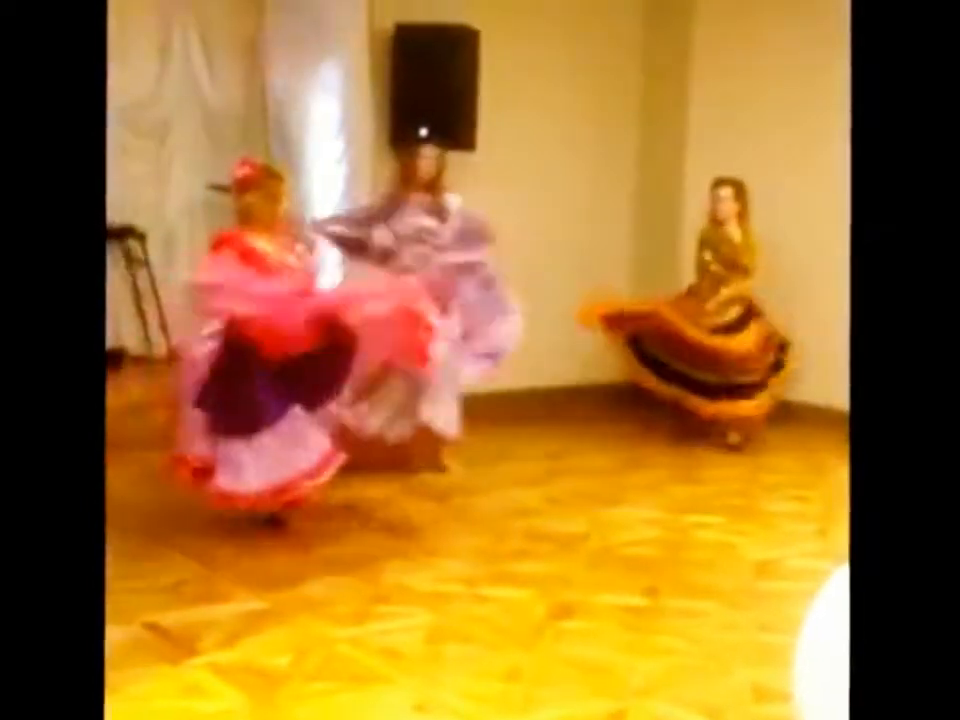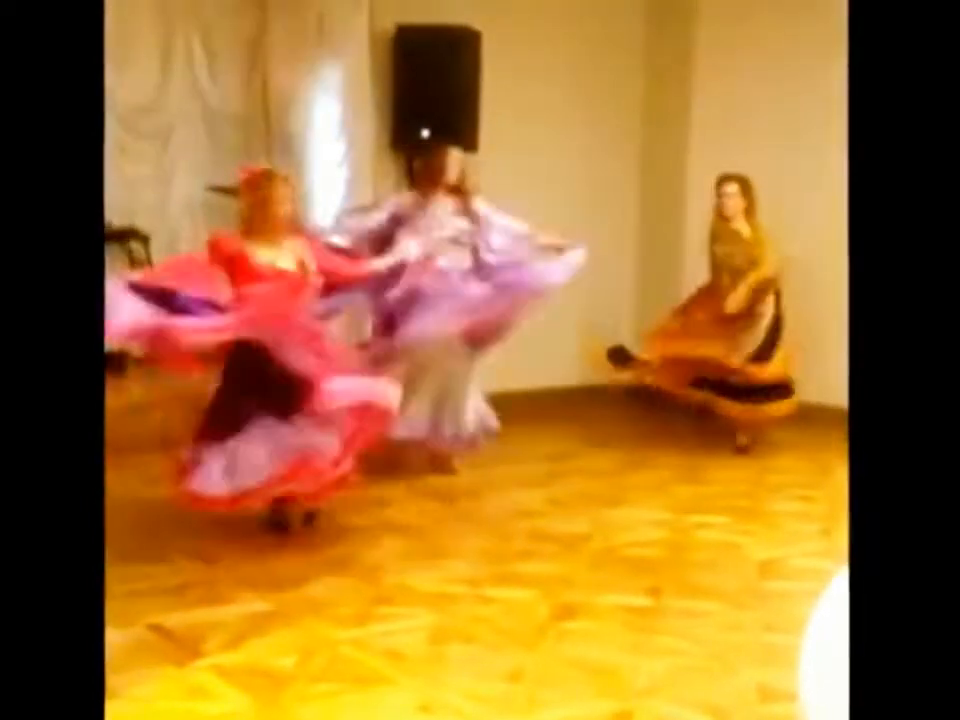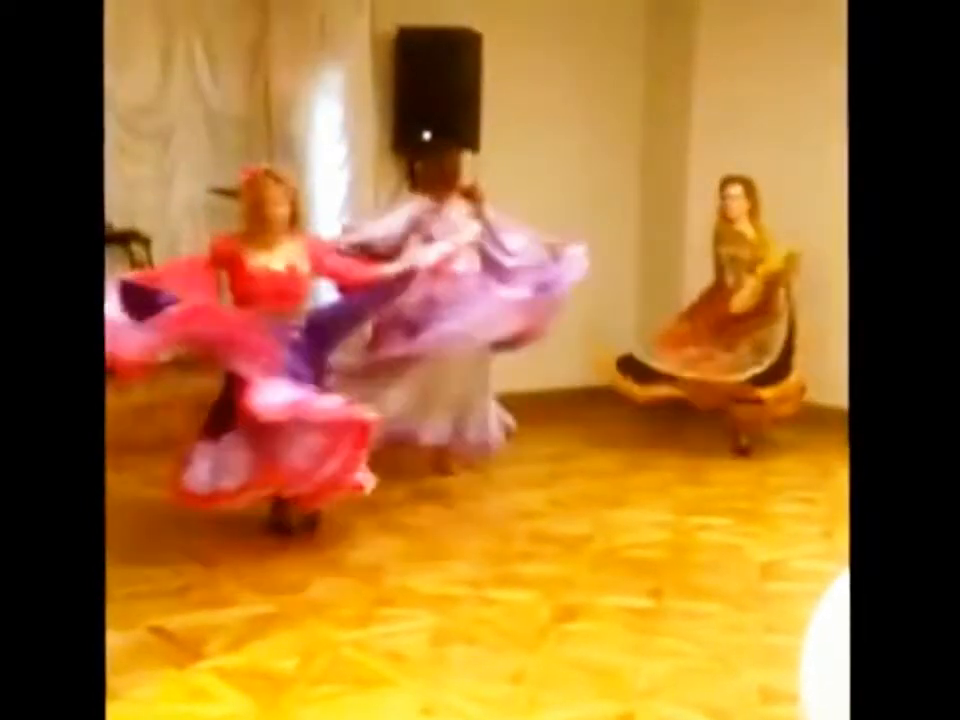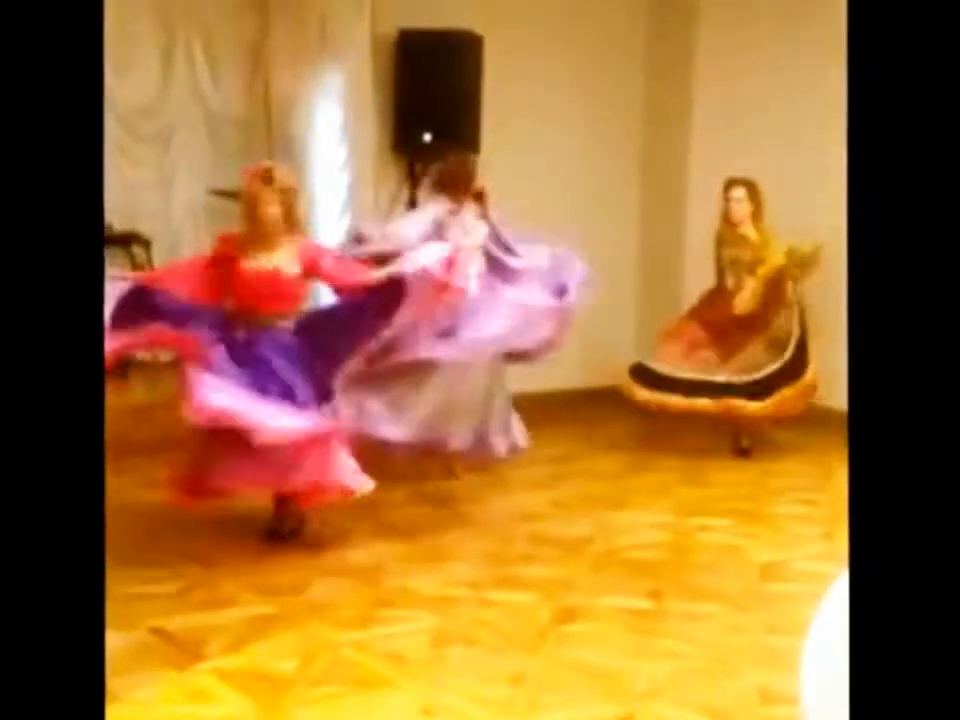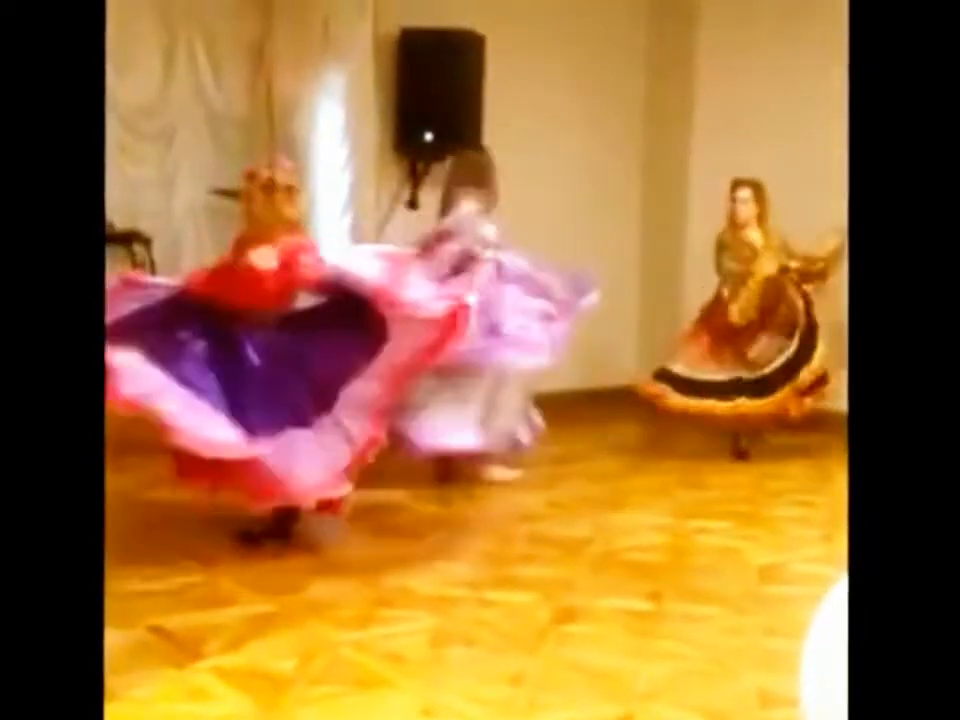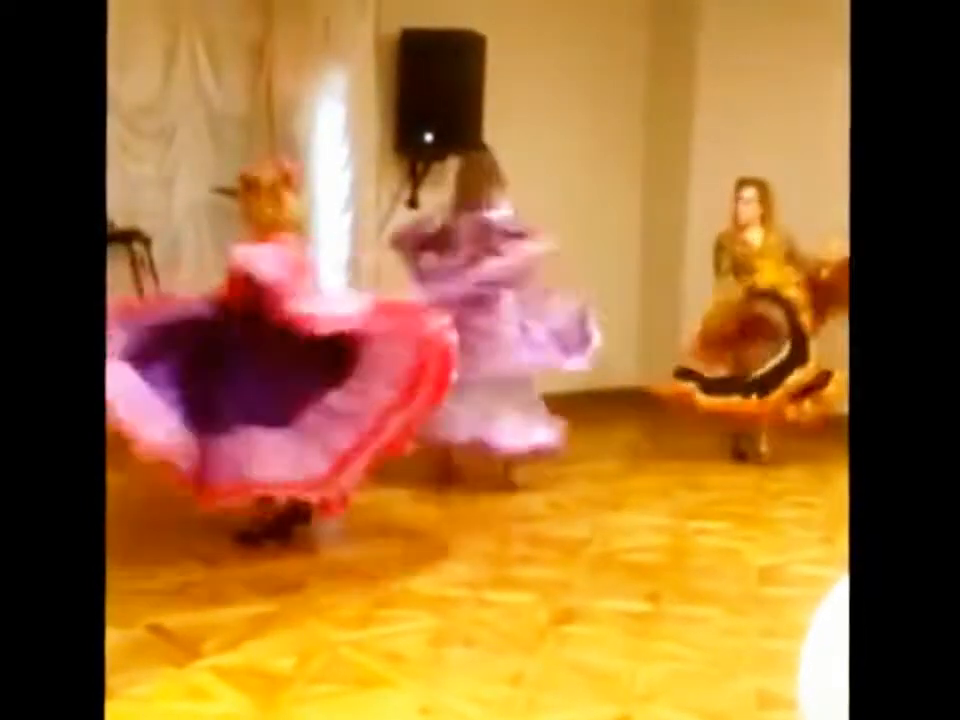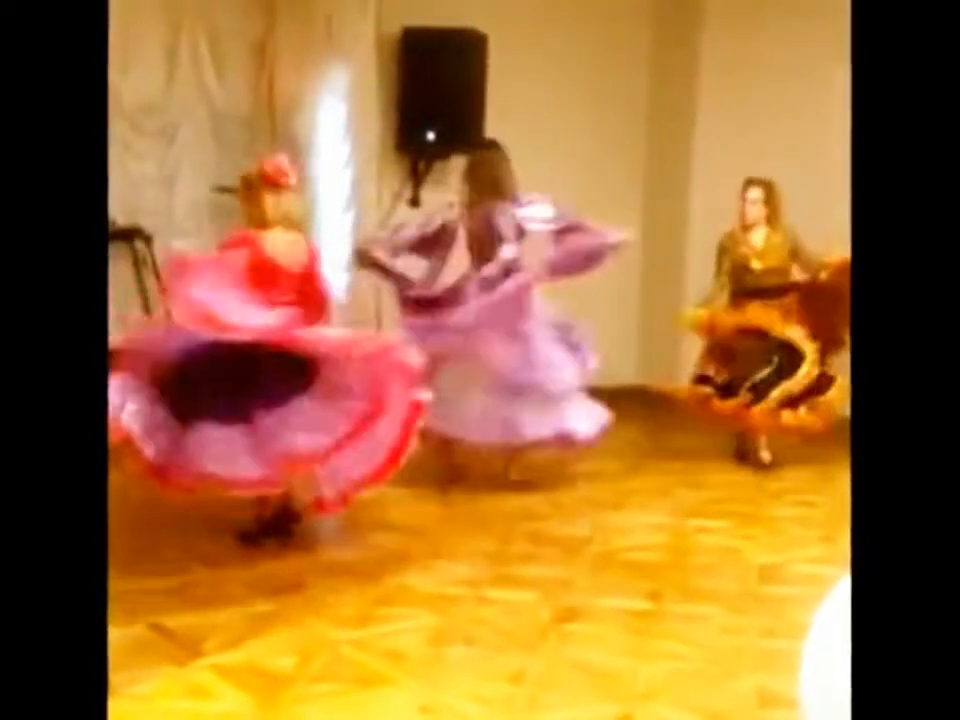
dt=0.1s
person 1, frame 1
left shoulder: (287, 244)
right shoulder: (234, 244)
left elbow: (303, 287)
right elbow: (214, 282)
left hip: (293, 343)
right hip: (258, 348)
right knee: (268, 419)
left ankle: (261, 494)
right ankle: (264, 498)
person 1, frame 2
left shoulder: (304, 246)
right shoulder: (231, 248)
left elbow: (348, 270)
right elbow: (186, 277)
left wrist: (393, 259)
left hip: (297, 350)
right hip: (256, 352)
left ankle: (297, 496)
right ankle: (281, 500)
person 1, frame 3
left shoulder: (308, 248)
right shoulder: (230, 249)
left elbow: (361, 275)
right elbow: (186, 279)
left wrist: (414, 264)
left hip: (295, 348)
right hip: (253, 354)
left knee: (301, 425)
right knee: (264, 420)
left ankle: (296, 504)
right ankle: (283, 504)
person 1, frame 4
left shoulder: (304, 250)
right shoulder: (229, 248)
left elbow: (359, 280)
right elbow: (186, 280)
left wrist: (400, 275)
right wrist: (139, 286)
left hip: (285, 351)
right hip: (244, 350)
left knee: (290, 433)
right knee: (252, 428)
left ankle: (291, 512)
right ankle: (285, 505)
person 1, frame 5
left shoulder: (296, 248)
right shoulder: (246, 244)
left elbow: (322, 278)
right elbow: (218, 283)
left hip: (272, 350)
right hip: (241, 347)
left knee: (269, 434)
left ankle: (281, 513)
right ankle: (287, 504)
person 1, frame 6
left shoulder: (274, 249)
right shoulder: (284, 246)
left elbow: (286, 285)
left hip: (264, 351)
left knee: (260, 435)
left ankle: (270, 516)
right ankle: (294, 503)
person 1, frame 7
left shoulder: (247, 245)
right shoulder: (302, 245)
left elbow: (216, 280)
right elbow: (316, 303)
left wrist: (186, 266)
left hip: (258, 347)
right hip: (286, 346)
left knee: (249, 430)
right knee: (276, 431)
left ankle: (270, 513)
right ankle: (283, 505)
person 2, frame 1
left shoulder: (448, 204)
right shoulder: (395, 201)
left elbow: (473, 236)
right elbow: (356, 223)
right wrist: (323, 227)
left hip: (436, 293)
left knee: (433, 368)
right knee: (393, 366)
left ankle: (440, 444)
person 2, frame 2
left shoulder: (470, 206)
right shoulder: (409, 203)
left elbow: (511, 231)
right elbow: (365, 221)
left wrist: (545, 242)
left hip: (460, 296)
right hip: (422, 294)
left knee: (450, 367)
right knee: (416, 366)
left ankle: (443, 446)
person 2, frame 3
left shoulder: (476, 209)
right shoulder: (423, 207)
left elbow: (511, 239)
right elbow: (380, 230)
left wrist: (549, 249)
right wrist: (341, 243)
left hip: (471, 299)
right hip: (435, 298)
left knee: (467, 371)
right knee: (428, 367)
left ankle: (450, 449)
person 2, frame 4
left shoulder: (478, 211)
right shoulder: (439, 208)
left elbow: (503, 246)
right elbow: (394, 234)
left hip: (479, 301)
right hip: (448, 302)
left knee: (478, 374)
right knee: (448, 374)
left ankle: (458, 449)
person 2, frame 5
left shoulder: (468, 210)
right shoulder: (469, 208)
right elbow: (453, 242)
left hip: (493, 300)
right hip: (476, 303)
right knee: (492, 376)
left ankle: (446, 459)
right ankle: (489, 461)
person 2, frame 6
left shoulder: (460, 214)
right shoulder: (498, 209)
left elbow: (412, 236)
left hip: (470, 303)
right hip: (496, 306)
left knee: (461, 383)
right knee: (505, 384)
left ankle: (447, 462)
right ankle: (509, 466)
person 2, frame 7
left shoulder: (464, 211)
right shoulder: (520, 208)
left elbow: (418, 234)
right elbow: (562, 227)
left wrist: (379, 250)
left hip: (473, 300)
right hip: (510, 304)
left knee: (456, 381)
right knee: (525, 380)
left ankle: (449, 462)
right ankle: (510, 466)
person 3, frame 1
left shoulder: (745, 234)
right shoulder: (709, 235)
right elbow: (708, 272)
right wrist: (734, 289)
left hip: (738, 308)
right hip: (714, 308)
right knee: (728, 364)
left ankle: (735, 424)
right ankle: (732, 426)
person 3, frame 2
left shoulder: (755, 231)
right shoulder: (720, 231)
left elbow: (759, 269)
right elbow: (727, 266)
right wrist: (759, 276)
left hip: (752, 308)
right hip: (724, 308)
left knee: (751, 371)
right knee: (733, 371)
left ankle: (743, 426)
right ankle: (741, 427)
person 3, frame 3
left shoulder: (760, 233)
right shoulder: (724, 233)
left elbow: (767, 268)
right elbow: (732, 269)
right wrist: (771, 267)
left hip: (758, 310)
right hip: (728, 309)
left knee: (754, 374)
right knee: (739, 374)
left ankle: (742, 430)
right ankle: (741, 431)
person 3, frame 4
left shoulder: (764, 236)
right shoulder: (726, 236)
left elbow: (781, 266)
right elbow: (735, 273)
right wrist: (774, 263)
left hip: (759, 315)
right hip: (727, 313)
left knee: (760, 377)
right knee: (738, 378)
left ankle: (742, 431)
right ankle: (740, 432)
person 3, frame 5
left shoulder: (772, 237)
right shoulder: (727, 239)
left elbow: (798, 264)
right elbow: (732, 276)
left wrist: (832, 253)
right wrist: (759, 274)
left hip: (768, 316)
right hip: (736, 315)
left knee: (769, 378)
right knee: (745, 378)
left ankle: (742, 434)
right ankle: (740, 435)
person 3, frame 6
left shoulder: (779, 238)
right shoulder: (726, 240)
left elbow: (808, 266)
right elbow: (724, 282)
right wrist: (741, 289)
left hip: (775, 316)
right hip: (741, 317)
left knee: (776, 377)
right knee: (753, 378)
left ankle: (745, 439)
right ankle: (751, 439)
person 3, frame 7
left shoulder: (785, 238)
right shoulder: (730, 242)
left elbow: (814, 267)
right elbow: (721, 285)
right wrist: (709, 314)
left hip: (782, 317)
right hip: (746, 319)
left knee: (784, 378)
right knee: (755, 381)
left ankle: (749, 441)
right ankle: (754, 444)
